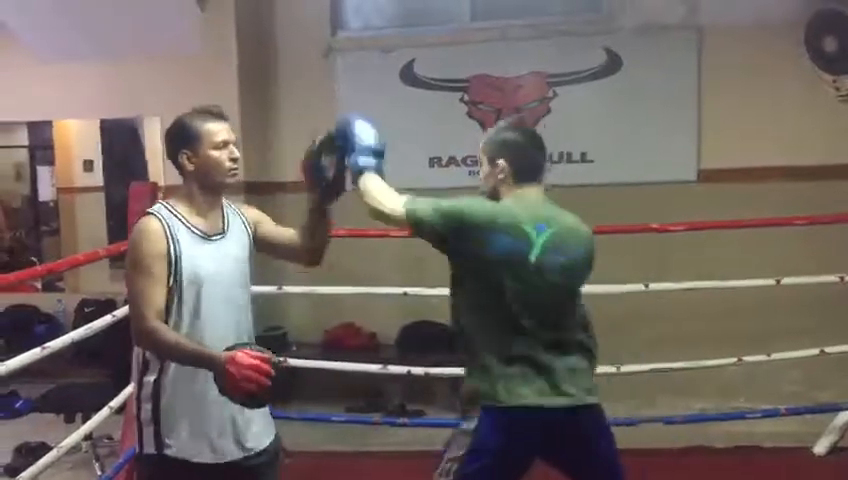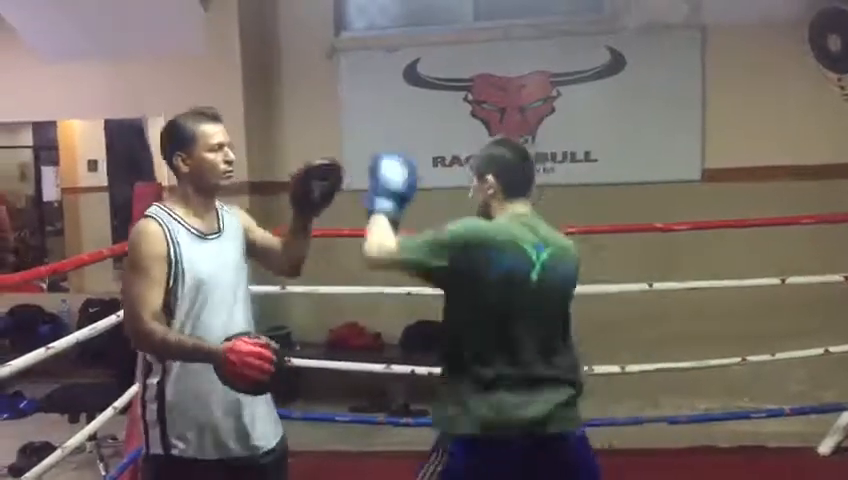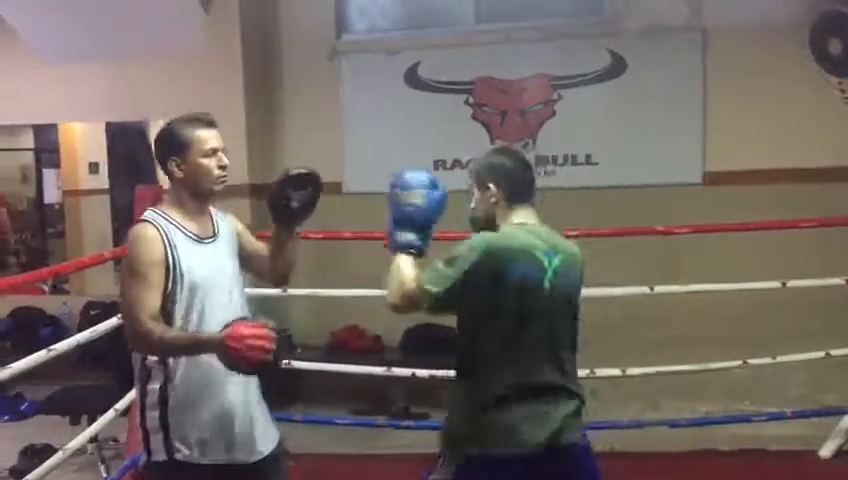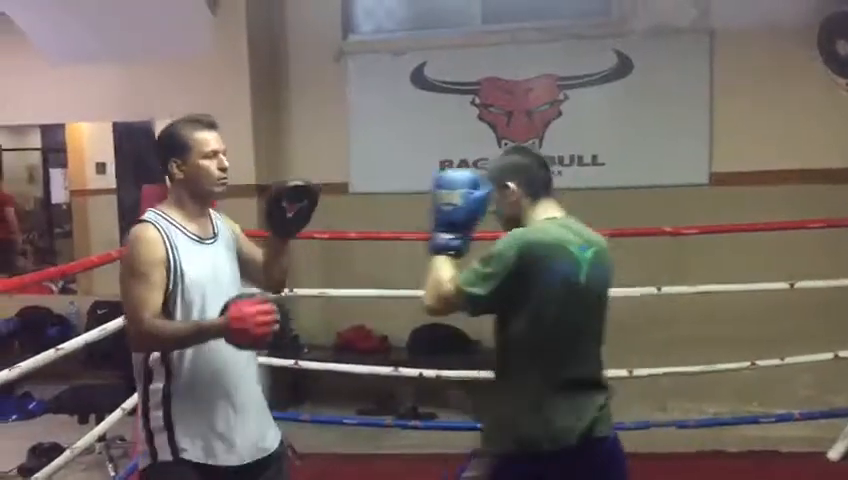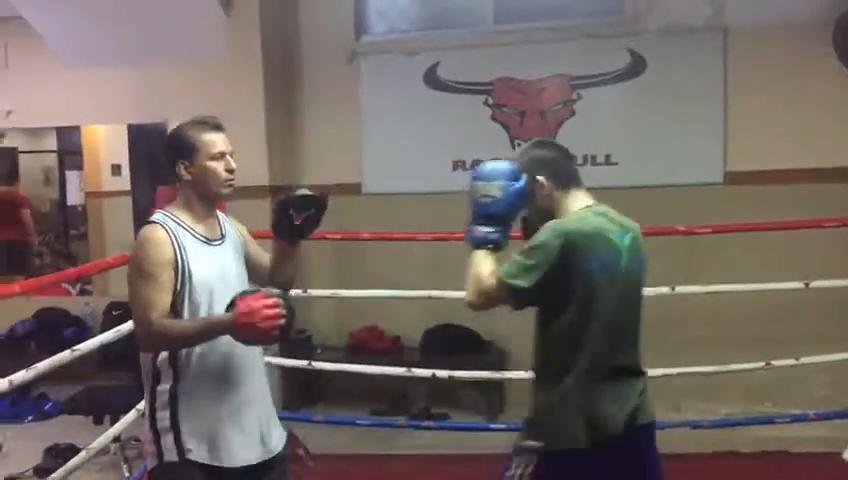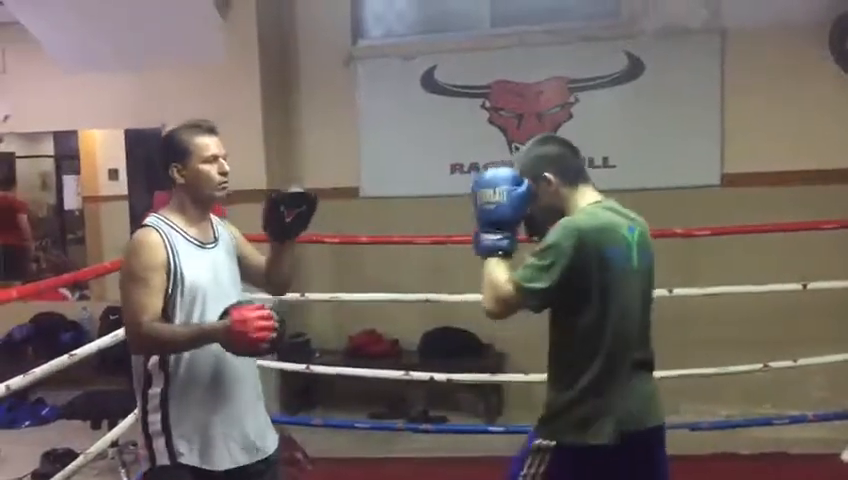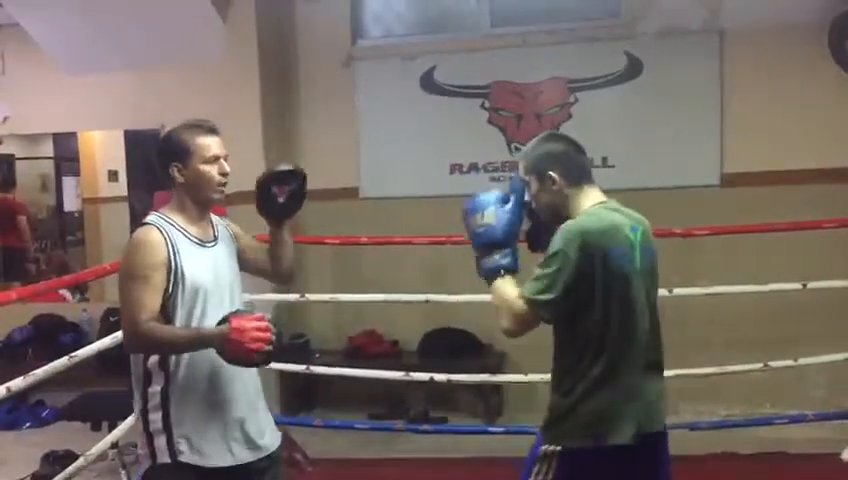
dt=0.1s
person 1, frame 1
left shoulder: (242, 218)
right shoulder: (155, 231)
left elbow: (308, 252)
right elbow: (146, 328)
left wrist: (321, 200)
right wrist: (219, 361)
right hip: (178, 426)
person 1, frame 2
left shoulder: (234, 219)
right shoulder: (153, 233)
left elbow: (289, 263)
right elbow: (141, 329)
left wrist: (303, 215)
right wrist: (218, 352)
right hip: (182, 426)
person 1, frame 3
left shoulder: (227, 225)
right shoulder: (149, 237)
left elbow: (277, 272)
right elbow: (139, 333)
left wrist: (286, 226)
right wrist: (216, 342)
right hip: (180, 430)
person 1, frame 4
left shoulder: (225, 228)
right shoulder: (150, 237)
left elbow: (271, 279)
right elbow: (142, 332)
left wrist: (282, 235)
right wrist: (221, 326)
right hip: (181, 429)
person 1, frame 5
left shoulder: (232, 229)
right shoulder: (158, 239)
left elbow: (278, 281)
right elbow: (149, 332)
left wrist: (290, 241)
right wrist: (227, 322)
right hip: (190, 430)
person 1, frame 6
left shoulder: (226, 232)
right shoulder: (151, 242)
left elbow: (275, 283)
right elbow: (140, 335)
left wrist: (282, 240)
right wrist: (220, 330)
right hip: (181, 434)
person 1, frame 7
left shoulder: (225, 231)
right shoulder: (151, 241)
left elbow: (282, 271)
right elbow: (137, 333)
left wrist: (280, 221)
right wrist: (216, 336)
right hip: (182, 429)
person 2, frame 1
left shoulder: (475, 219)
right shoulder: (578, 234)
left elbow: (388, 207)
left wrist: (363, 162)
left hip: (509, 404)
right hip: (575, 400)
person 2, frame 2
left shoulder: (472, 239)
right shoulder: (566, 251)
left elbow: (378, 253)
left wrist: (382, 203)
left hip: (485, 428)
right hip: (555, 421)
person 2, frame 3
left shoulder: (487, 250)
right shoulder: (569, 255)
left elbow: (401, 299)
left wrist: (406, 234)
left hip: (490, 438)
right hip: (560, 433)
person 2, frame 4
left shoulder: (522, 245)
right shoulder: (597, 247)
left elbow: (438, 301)
left wrist: (446, 235)
left hip: (526, 435)
right hip: (592, 429)
person 2, frame 5
left shoulder: (562, 235)
right shoulder: (628, 232)
left elbow: (480, 296)
left wrist: (486, 226)
left hip: (568, 425)
right hip: (631, 418)
person 2, frame 6
left shoulder: (573, 233)
right shoulder: (634, 226)
left elbow: (497, 303)
left wrist: (494, 236)
right wrist: (543, 230)
left hip: (582, 424)
right hip: (641, 418)
person 2, frame 7
left shoulder: (578, 234)
right shoulder: (636, 225)
left elbow: (515, 321)
left wrist: (495, 254)
right wrist: (543, 233)
left hip: (586, 427)
right hip: (645, 418)
